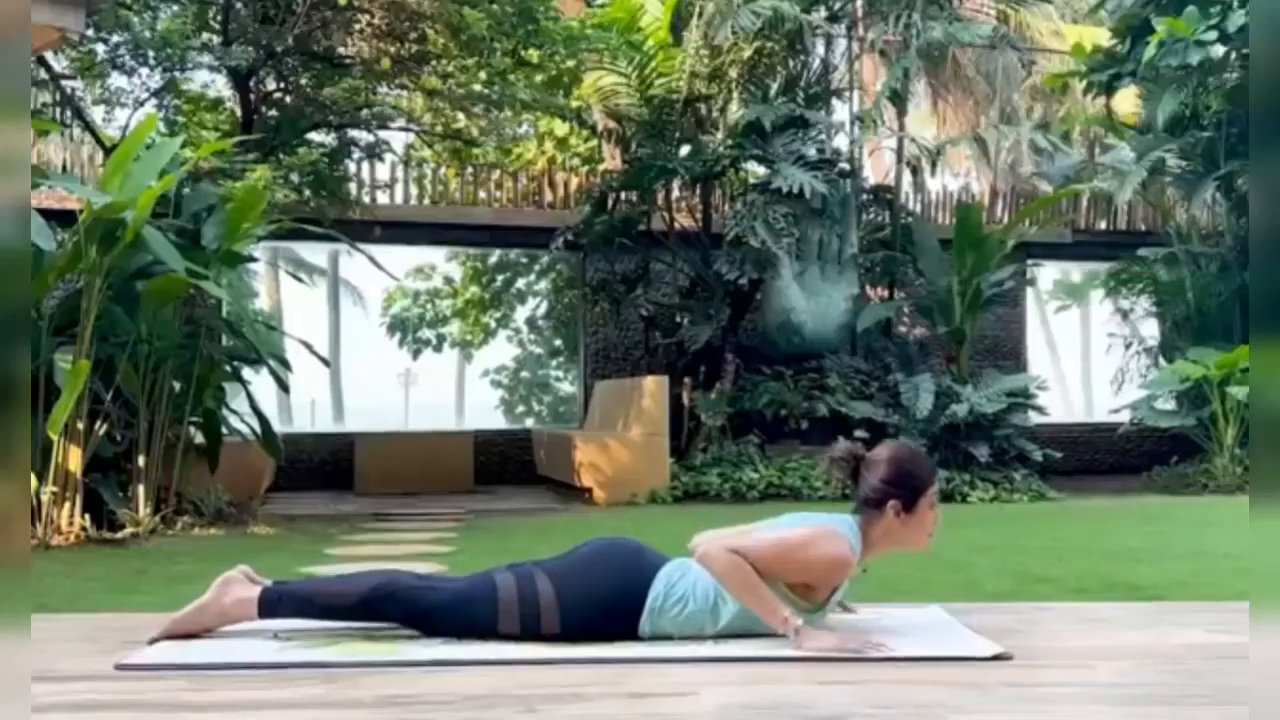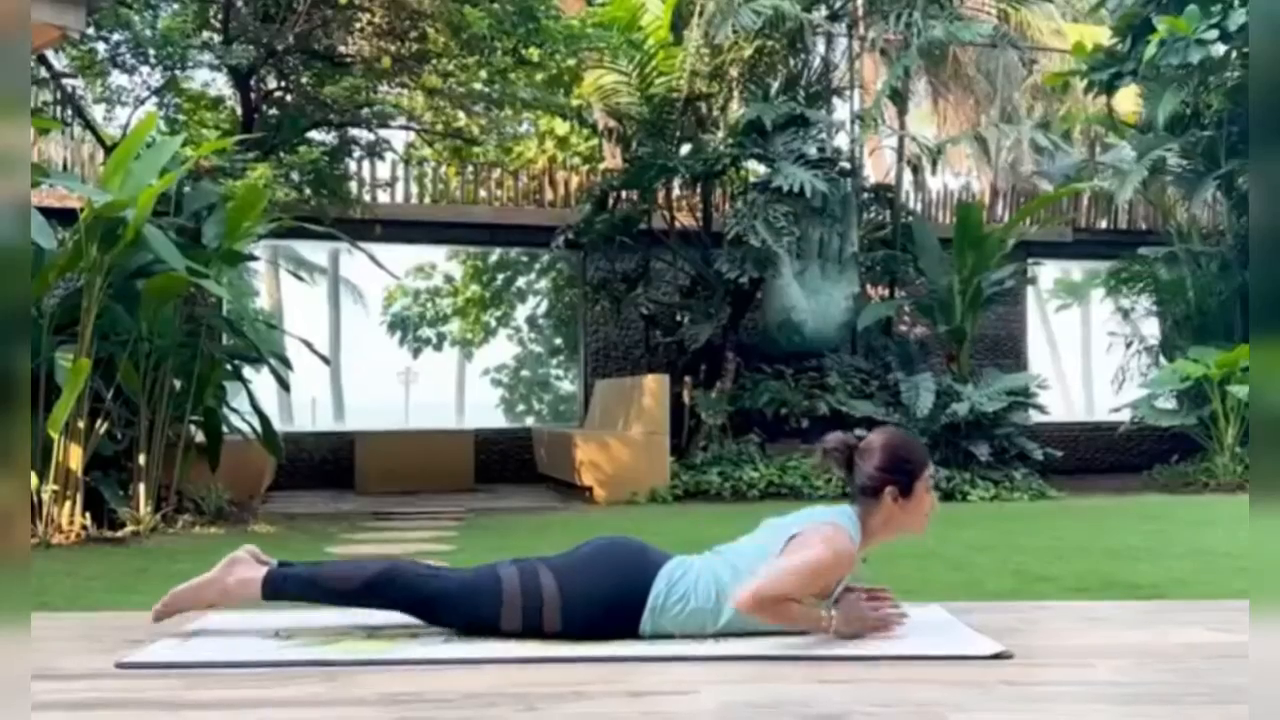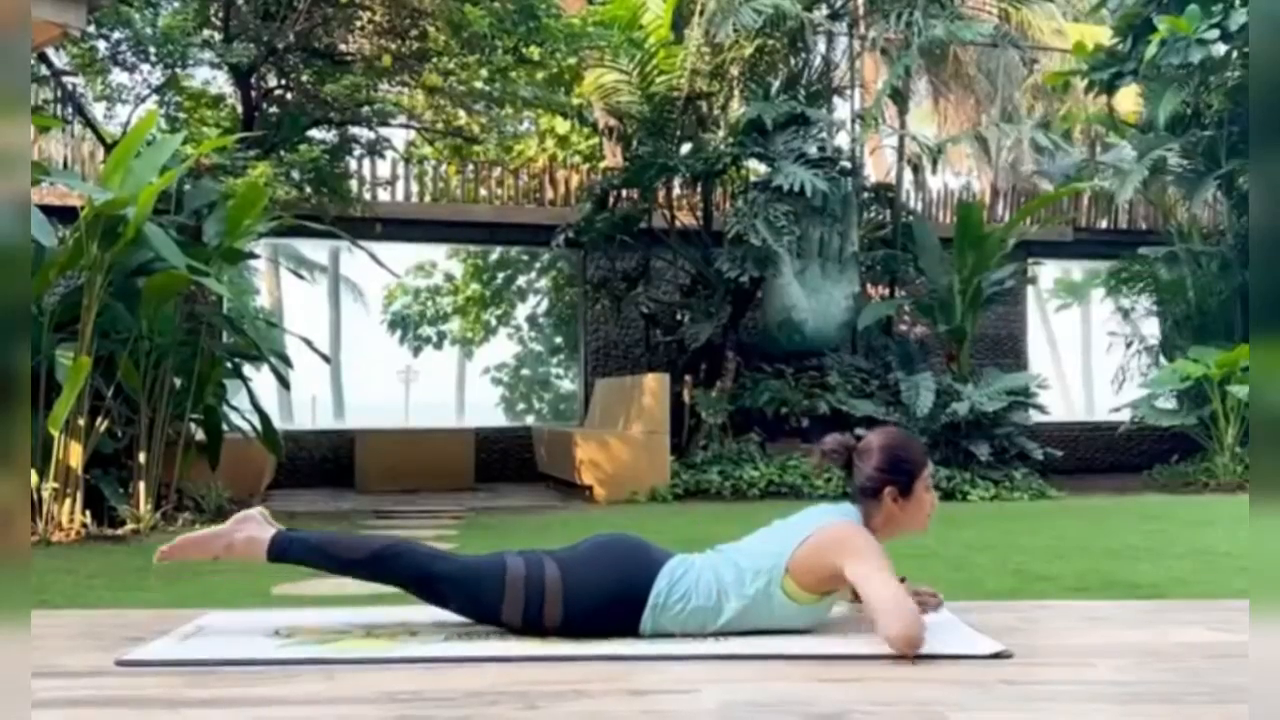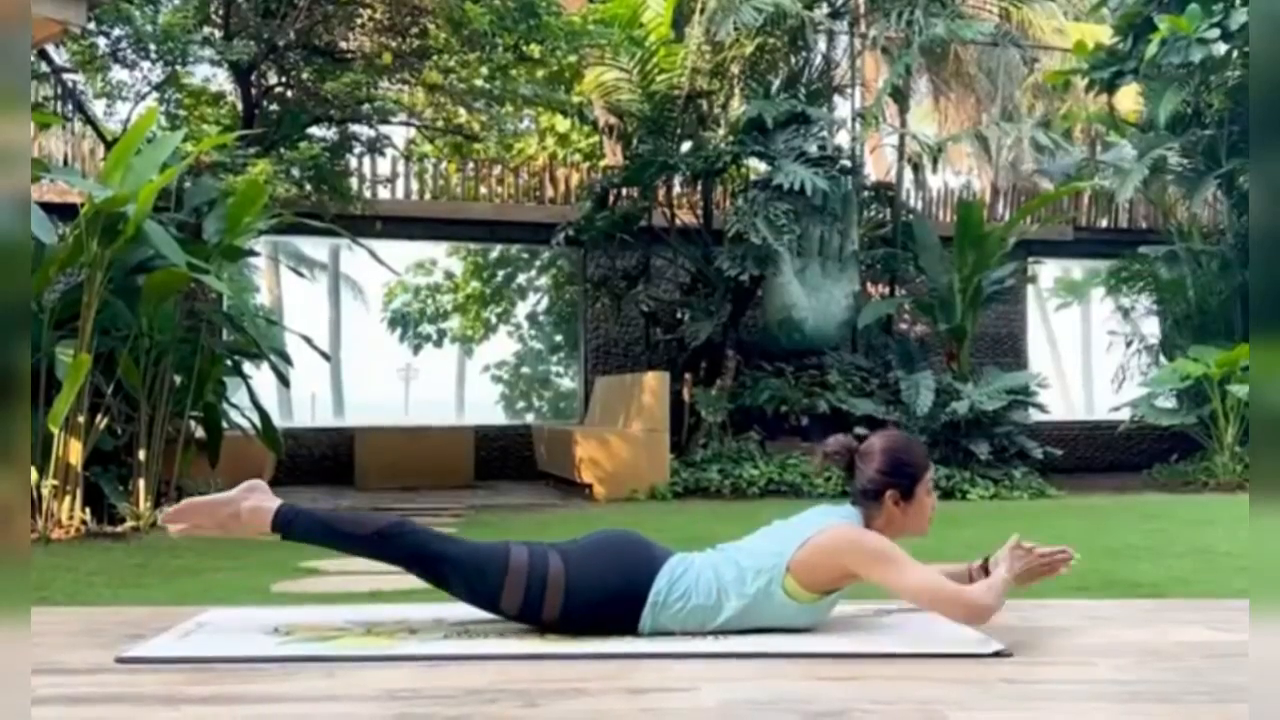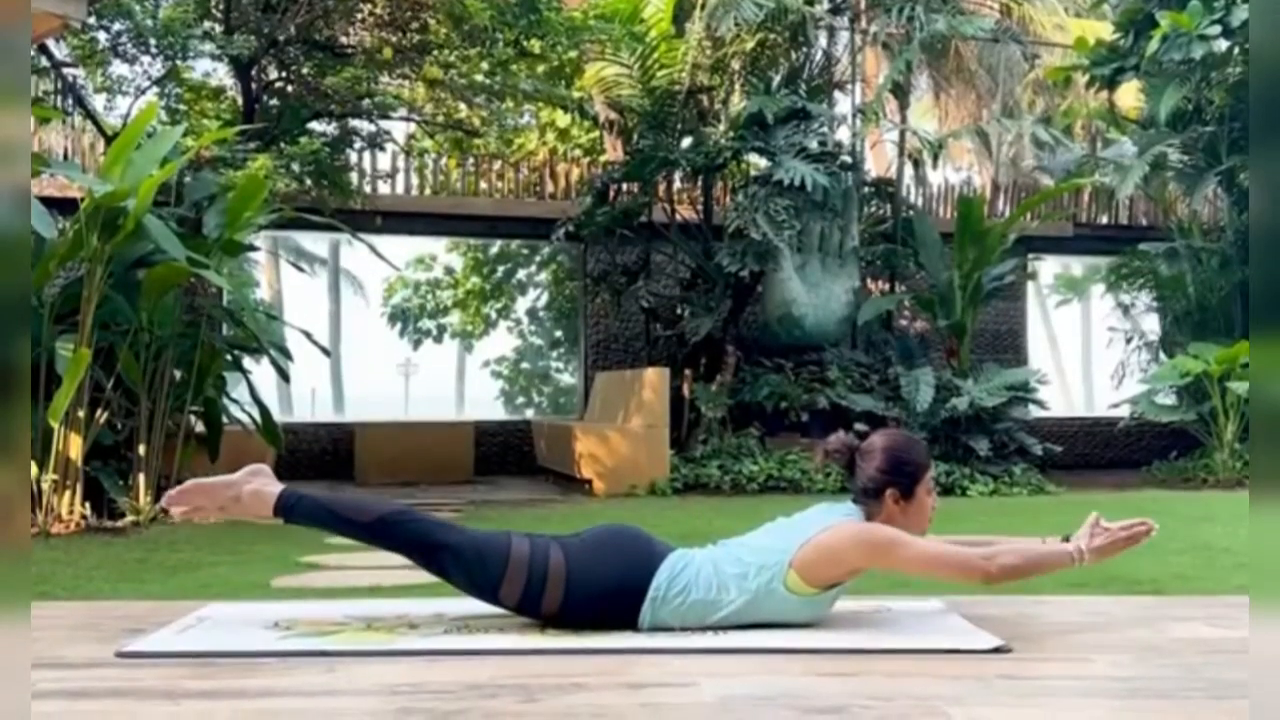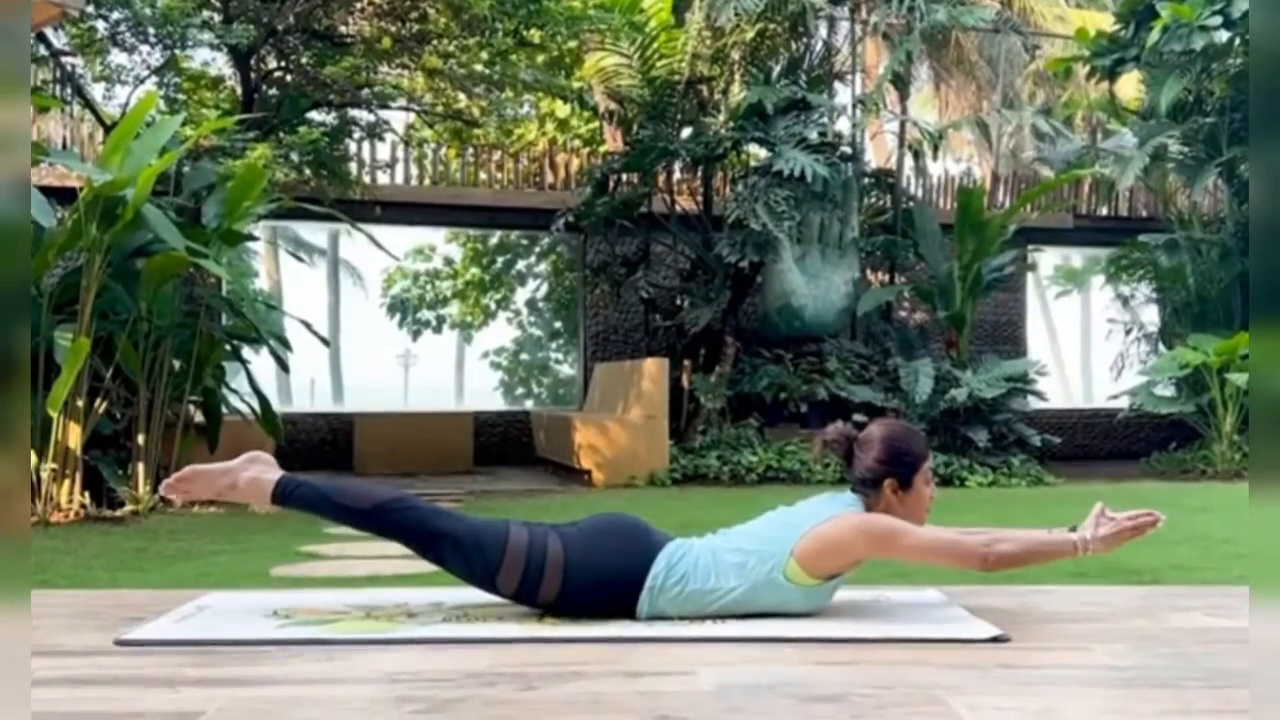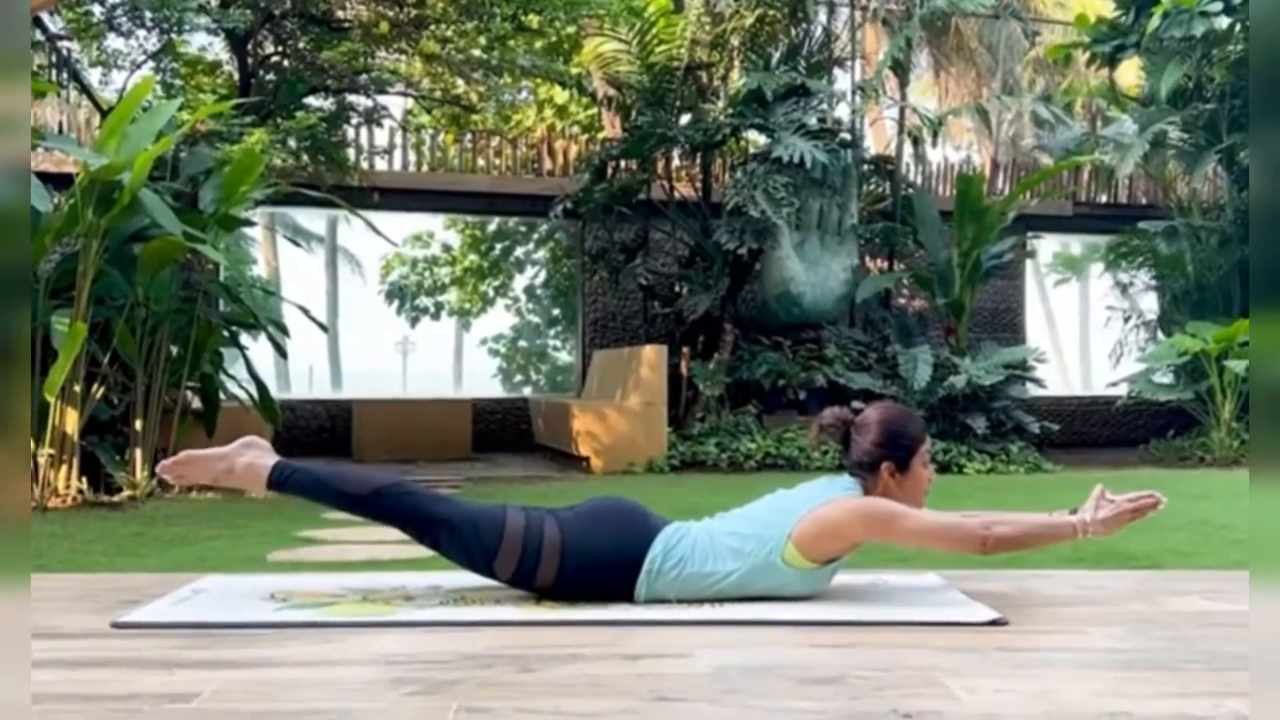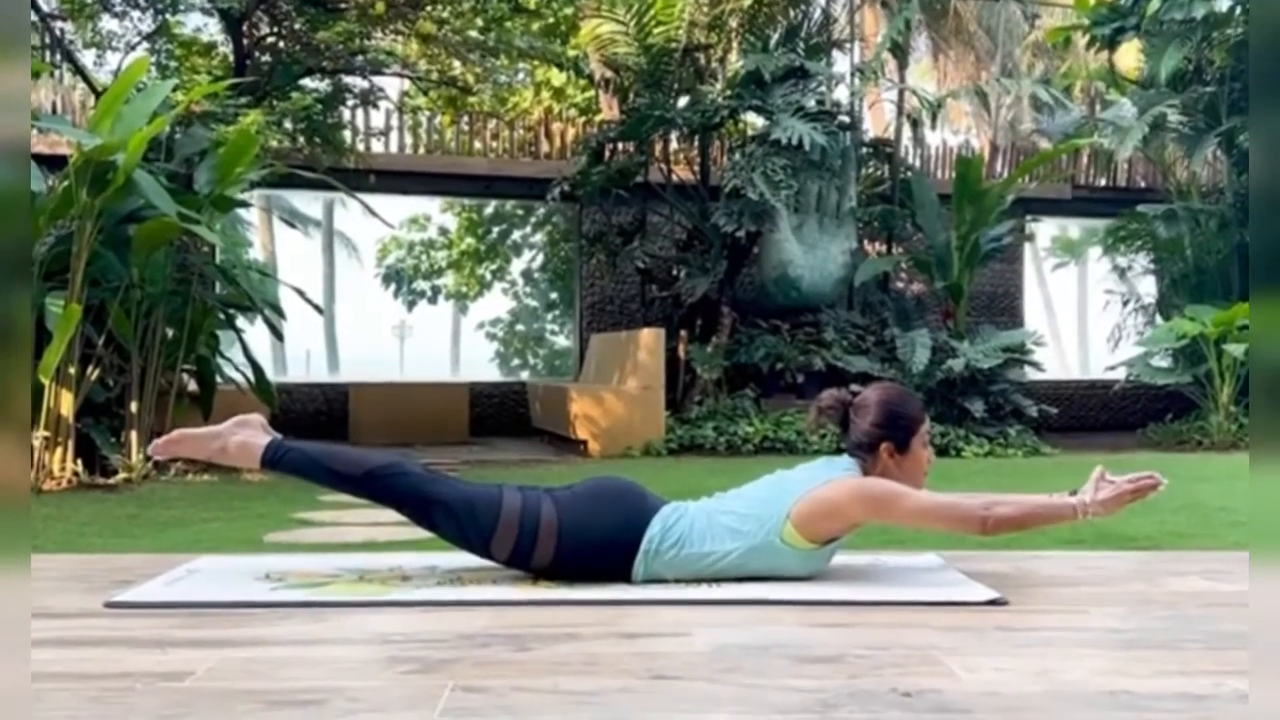
dt=0.4s
person 1, frame 1
left shoulder: (828, 530)
right shoulder: (834, 549)
right elbow: (709, 546)
left wrist: (800, 602)
right wrist: (798, 627)
left hip: (624, 573)
right hip: (615, 598)
left knee: (439, 595)
right knee: (427, 605)
left ankle: (258, 584)
right ankle: (247, 601)
person 1, frame 2
left shoulder: (826, 520)
right shoulder: (840, 544)
right elbow: (746, 600)
left wrist: (833, 597)
right wrist: (833, 623)
left hip: (626, 574)
right hip: (616, 601)
left knee: (446, 590)
right knee: (431, 596)
left ankle: (265, 567)
right ankle: (253, 580)
person 1, frame 3
left shoulder: (835, 517)
right shoulder: (857, 542)
right elbow: (902, 638)
left wrist: (881, 596)
right wrist: (893, 605)
left hip: (629, 571)
right hip: (621, 596)
left knee: (444, 578)
right knee: (437, 577)
left ankle: (265, 531)
right ankle: (258, 541)
person 1, frame 4
left shoulder: (840, 520)
right shoulder: (855, 543)
left elbow: (912, 578)
right elbow: (973, 611)
left wrist: (990, 569)
right wrist: (994, 578)
left hip: (631, 570)
right hip: (624, 594)
left knee: (444, 562)
right knee: (440, 557)
left ankle: (268, 506)
right ankle: (262, 514)
person 1, frame 5
left shoulder: (844, 518)
right shoulder: (860, 538)
left elbow: (967, 553)
right elbow: (984, 567)
left wrist: (1064, 543)
right wrist: (1081, 549)
left hip: (627, 565)
right hip: (619, 588)
left knee: (446, 547)
right knee: (440, 547)
left ankle: (268, 492)
right ankle: (269, 498)
person 1, frame 6
left shoulder: (844, 509)
right shoulder: (860, 531)
left elbow: (966, 543)
right elbow: (983, 554)
left wrist: (1069, 536)
right wrist: (1083, 541)
left hip: (624, 554)
right hip: (617, 577)
left knee: (442, 536)
right knee: (437, 537)
left ankle: (271, 479)
right ankle: (265, 486)
person 1, frame 7
left shoulder: (842, 491)
right shoulder: (857, 514)
left elbow: (967, 527)
right elbow: (981, 535)
left wrist: (1074, 517)
right wrist: (1087, 524)
left hip: (621, 536)
right hip: (613, 558)
left knee: (441, 518)
right knee: (434, 520)
left ankle: (267, 465)
right ankle: (262, 471)
person 1, frame 8
left shoulder: (839, 473)
right shoulder: (856, 495)
left elbow: (964, 508)
right elbow: (981, 517)
left wrist: (1069, 499)
right wrist: (1083, 504)
left hip: (617, 518)
right hip: (611, 542)
left knee: (435, 499)
right knee: (431, 502)
left ankle: (263, 440)
right ankle: (257, 450)
